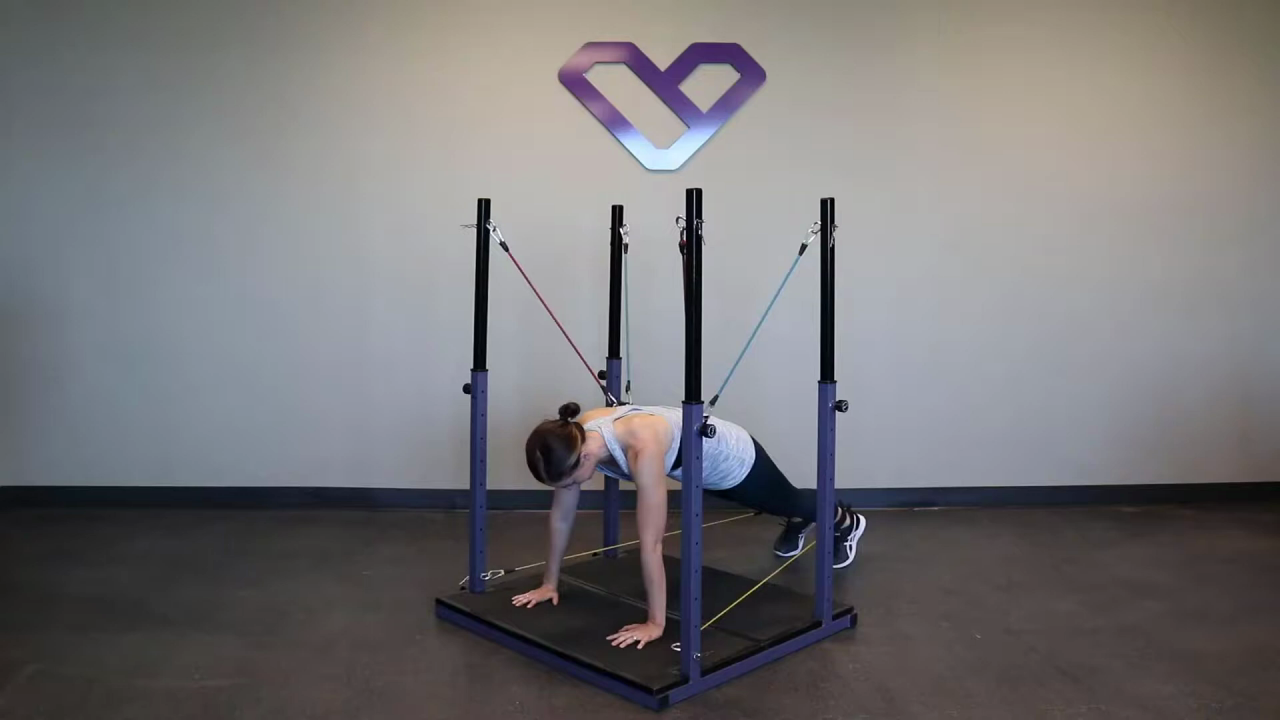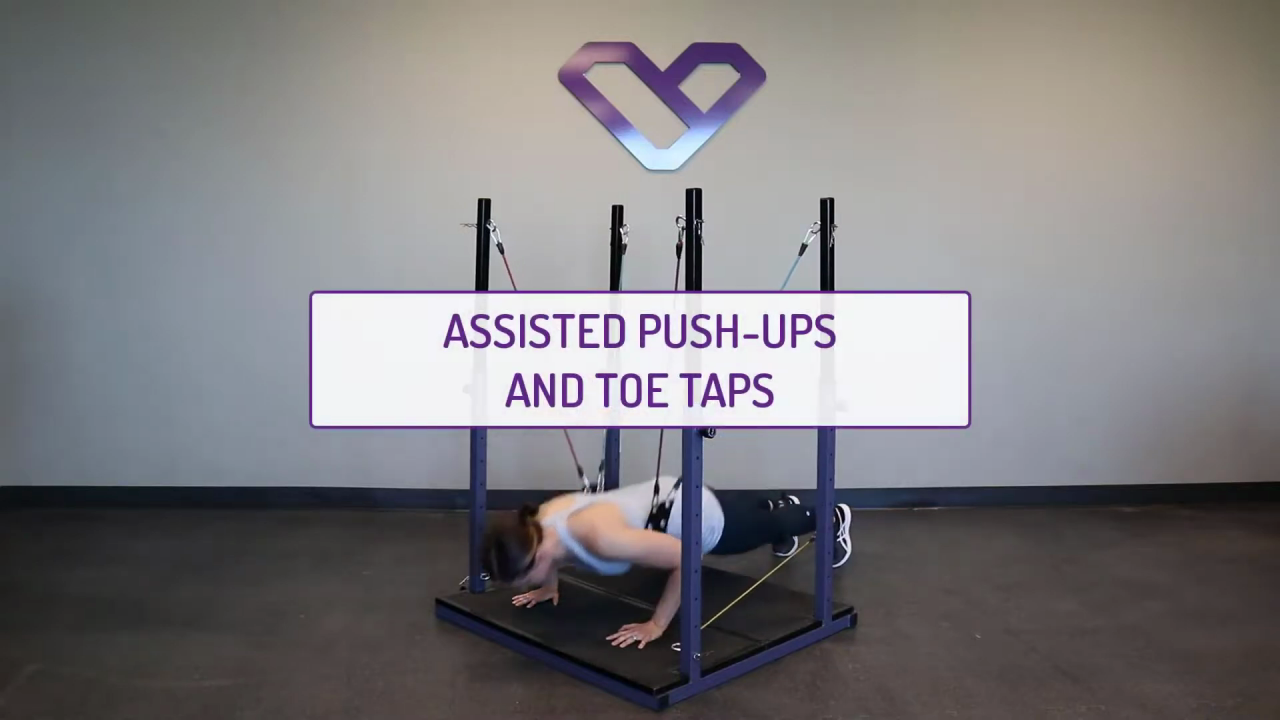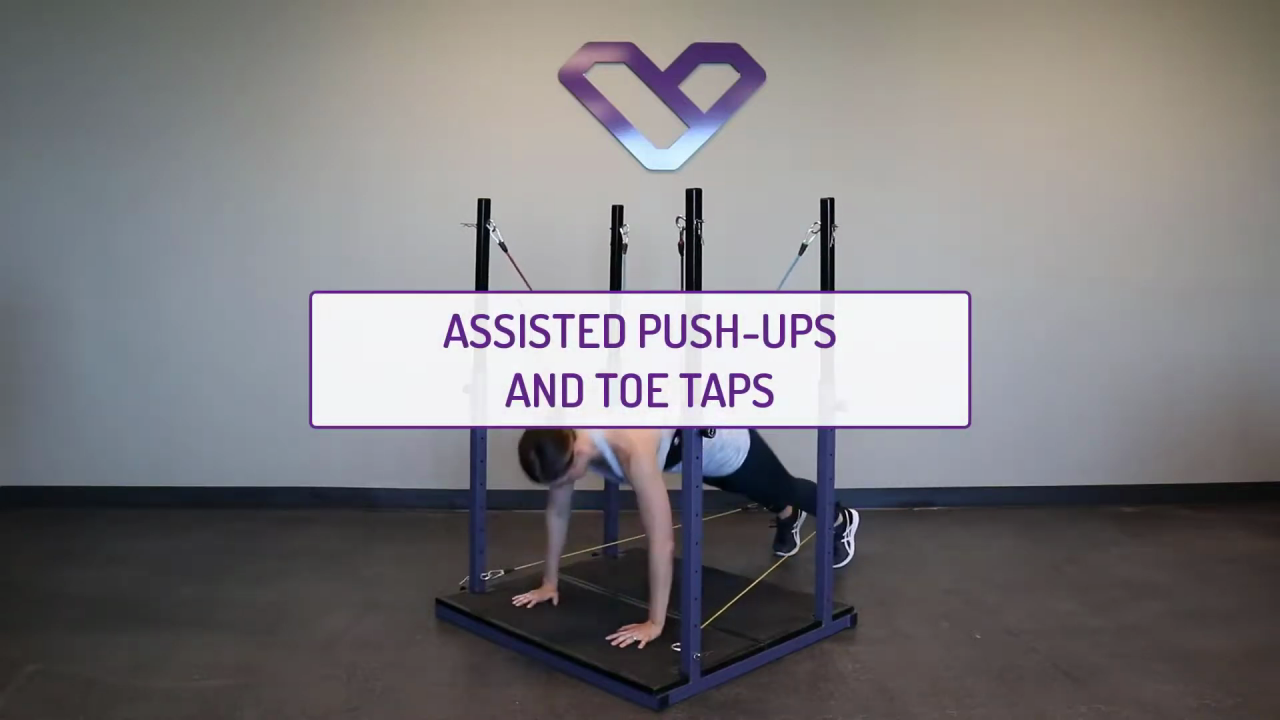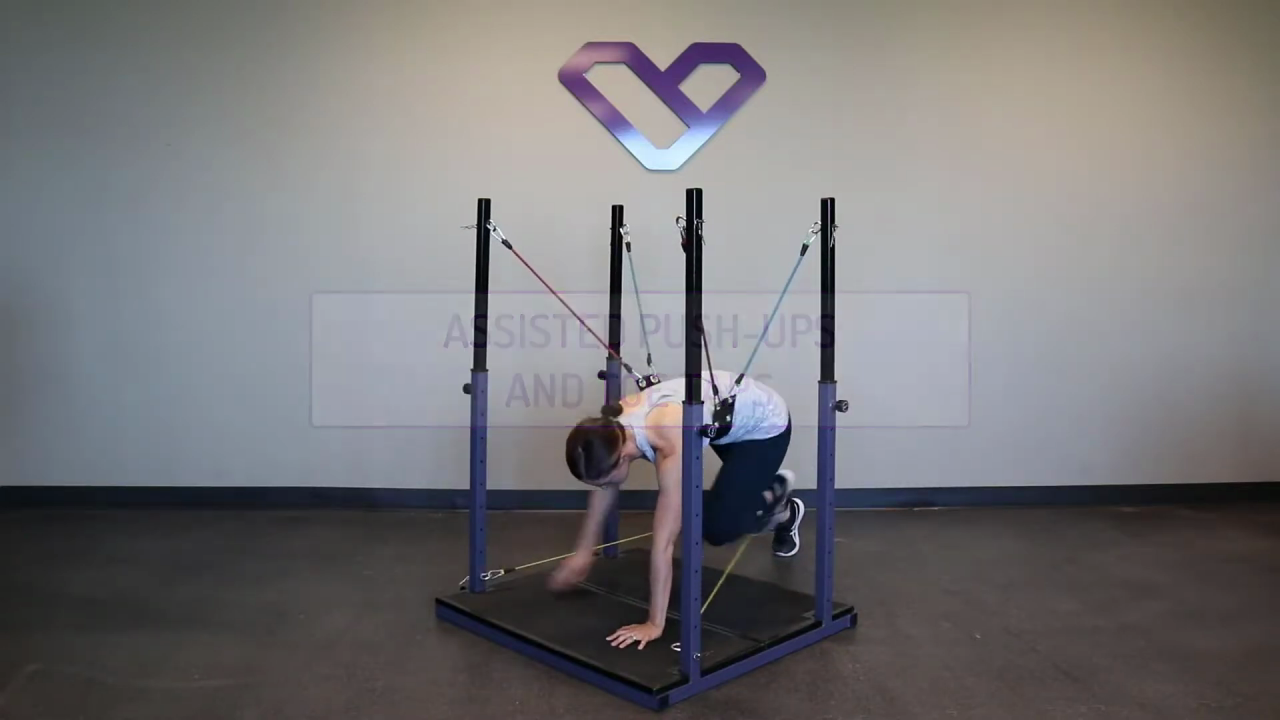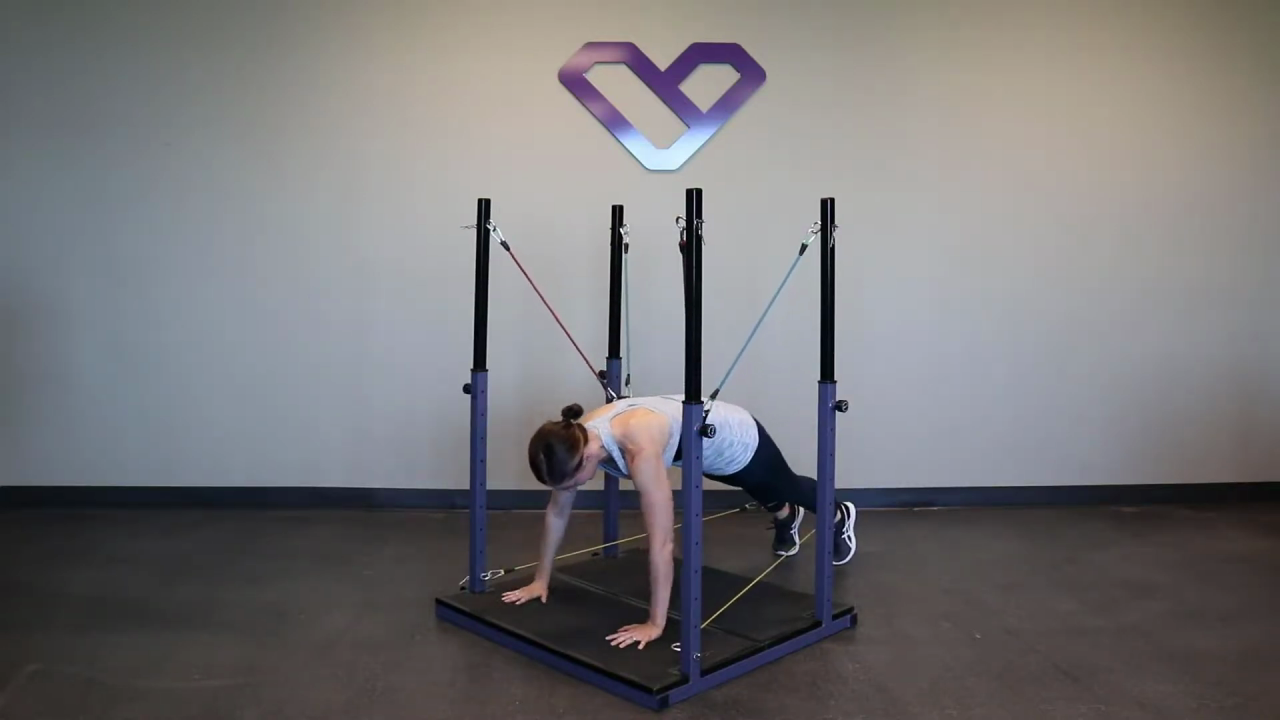
dt=1s
person 1, frame 1
left shoulder: (641, 449)
right shoulder: (573, 439)
left elbow: (651, 543)
right elbow: (561, 515)
left wrist: (656, 623)
right wrist: (549, 583)
left hip: (728, 455)
left knee: (786, 500)
left ankle: (846, 522)
right ankle: (797, 526)
person 1, frame 2
left shoulder: (597, 538)
right shoulder: (540, 522)
left elbow: (681, 558)
left wrist: (657, 625)
right wrist: (548, 586)
right hip: (657, 500)
left knee: (770, 525)
left ankle: (834, 518)
right ankle: (779, 502)
person 1, frame 3
left shoulder: (631, 448)
right shoulder: (568, 440)
left elbow: (661, 542)
right elbow: (557, 512)
left wrist: (655, 622)
right wrist: (549, 582)
left hip: (724, 444)
left knee: (784, 489)
right knee: (765, 493)
left ankle: (842, 520)
right ankle: (789, 517)
person 1, frame 4
left shoulder: (670, 444)
right shoulder: (613, 429)
left elbow: (664, 543)
right elbow: (604, 486)
left wrist: (655, 624)
right wrist: (586, 548)
left hip: (762, 420)
left knee: (717, 526)
right knee: (751, 477)
left ankle: (774, 495)
right ankle: (785, 512)
person 1, frame 5
left shoulder: (638, 448)
right shoulder: (574, 441)
left elbow: (661, 543)
right elbow: (557, 511)
left wrist: (655, 624)
right wrist: (541, 579)
left hip: (733, 438)
left knee: (788, 486)
right knee: (761, 490)
left ankle: (839, 517)
right ankle: (787, 517)
